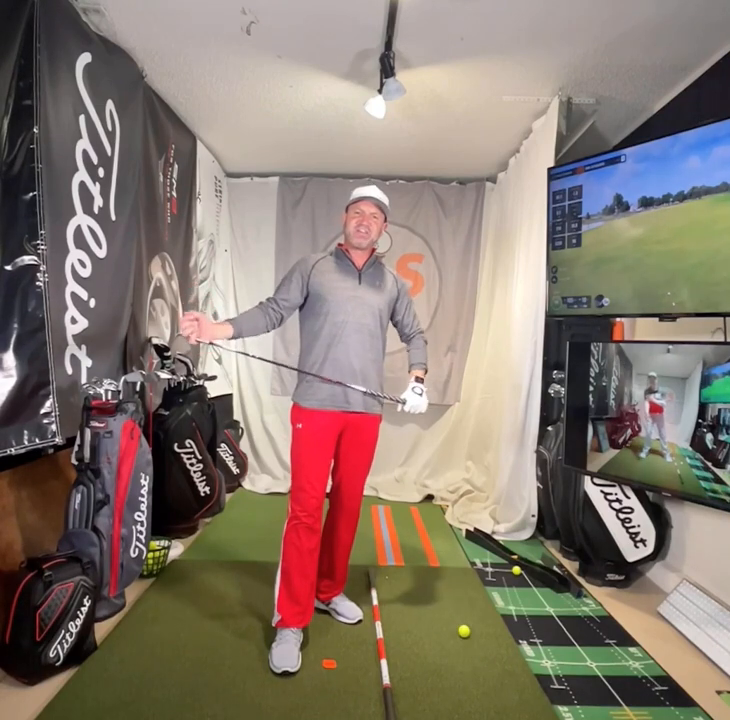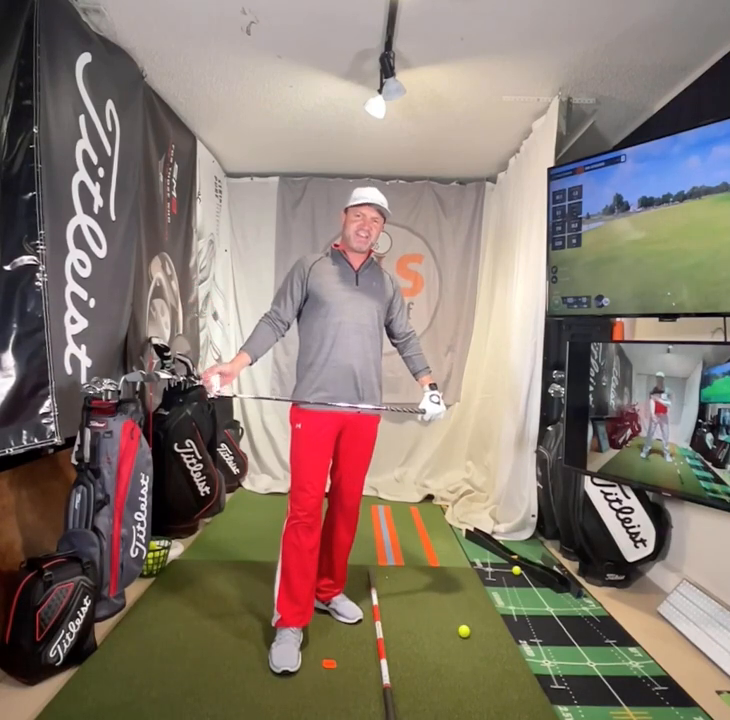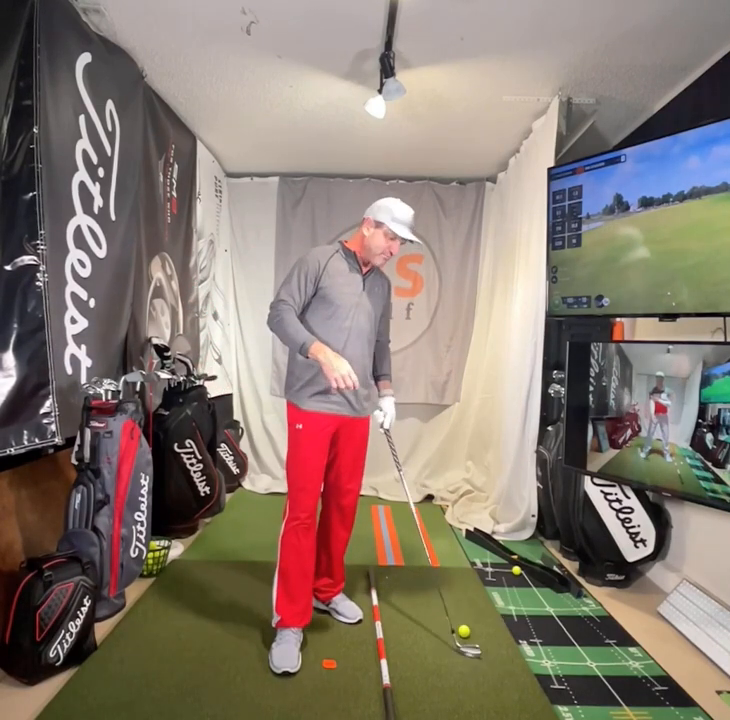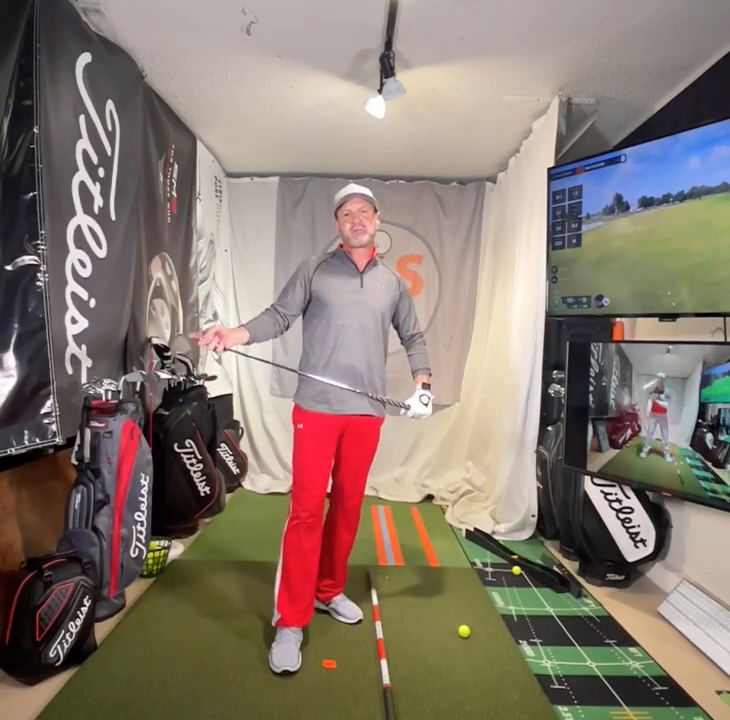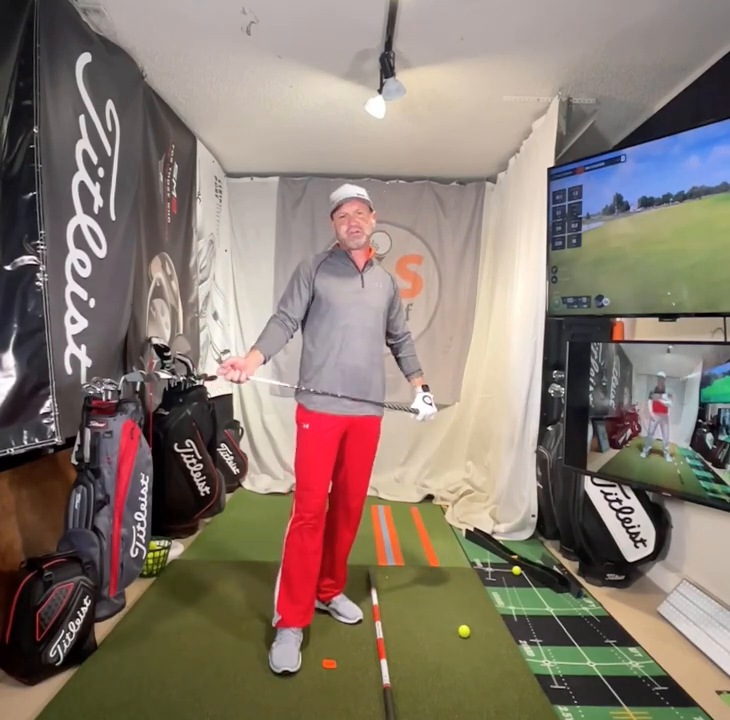
dt=1s
person 1, frame 1
left shoulder: (393, 283)
right shoulder: (312, 267)
left elbow: (414, 335)
right elbow: (273, 311)
left wrist: (417, 379)
right wrist: (218, 329)
left hip: (365, 411)
right hip: (315, 406)
left knee: (348, 504)
right knee: (305, 509)
left ankle: (329, 591)
right ankle: (290, 621)
person 1, frame 2
left shoulder: (387, 283)
right shoulder: (309, 268)
left elbow: (405, 337)
right elbow: (276, 321)
left wrist: (429, 384)
right wrist: (237, 363)
left hip: (365, 411)
right hip: (314, 407)
left knee: (347, 504)
right knee: (305, 509)
left ankle: (329, 591)
right ankle: (290, 621)
person 1, frame 3
left shoulder: (383, 284)
right shoulder: (318, 262)
right elbow: (279, 314)
left wrist: (385, 389)
right wrist: (323, 353)
left hip: (357, 411)
right hip: (311, 405)
left knee: (343, 503)
right knee: (302, 508)
left ankle: (327, 590)
right ankle: (289, 622)
person 1, frame 4
left shoulder: (392, 281)
right shoulder: (314, 269)
left elbow: (413, 336)
right elbow: (279, 315)
left wrist: (422, 382)
right wrist: (237, 335)
left hip: (367, 413)
right hip: (316, 408)
left knee: (349, 506)
right knee: (306, 510)
left ankle: (329, 591)
right ankle: (290, 620)
person 1, frame 5
left shoulder: (387, 281)
right shoulder: (313, 269)
left elbow: (399, 338)
right elbow: (285, 320)
left wrist: (419, 385)
right wrist: (254, 358)
left hip: (367, 413)
right hip: (319, 409)
left knee: (349, 505)
right knee: (309, 510)
left ankle: (329, 591)
right ankle: (290, 621)
